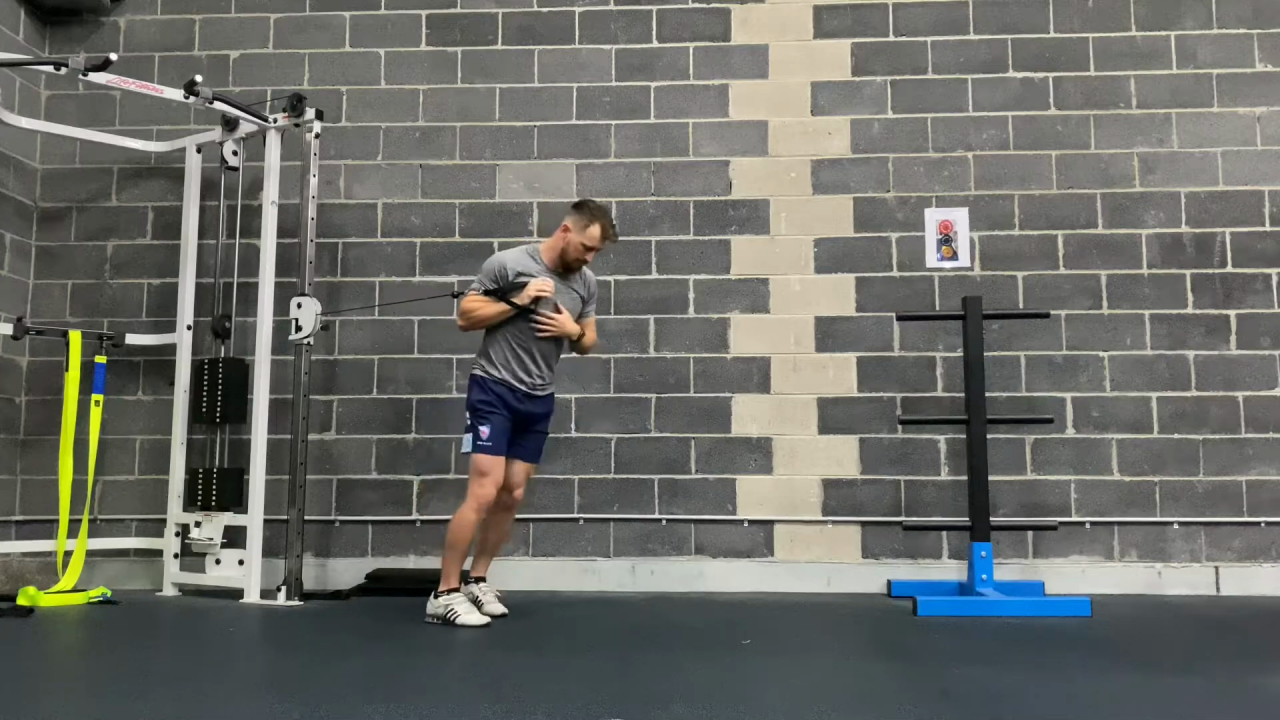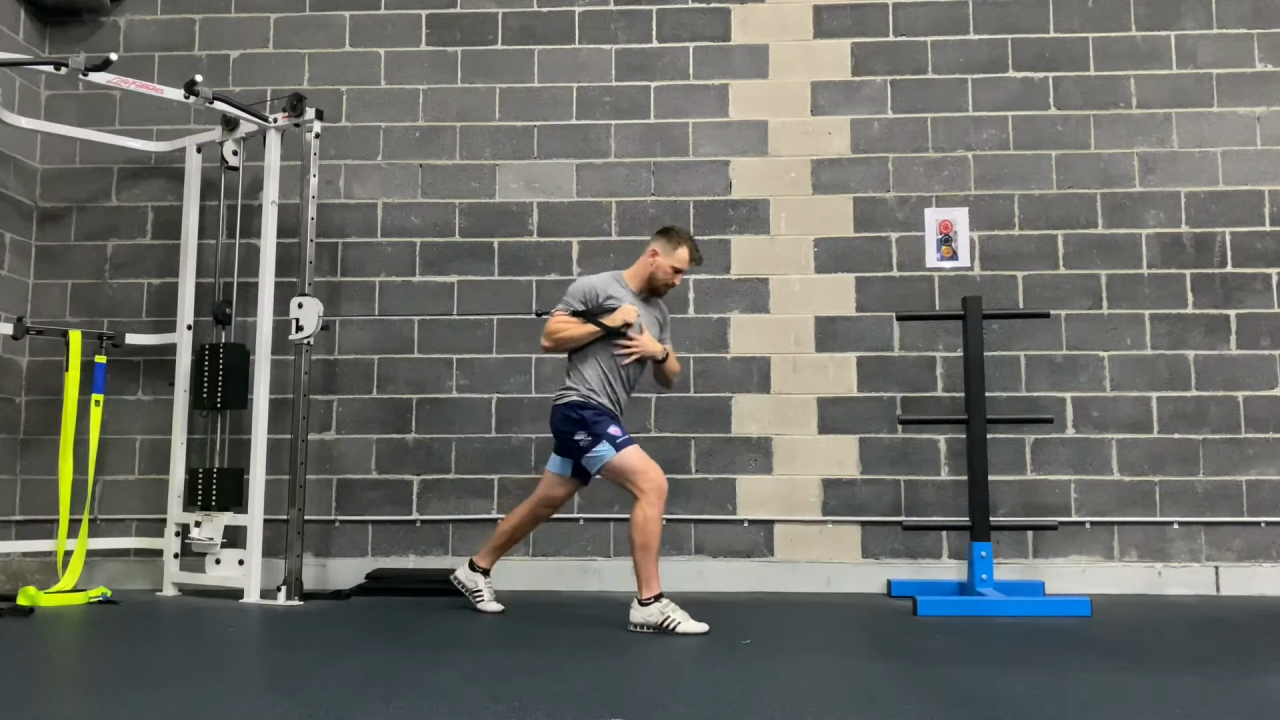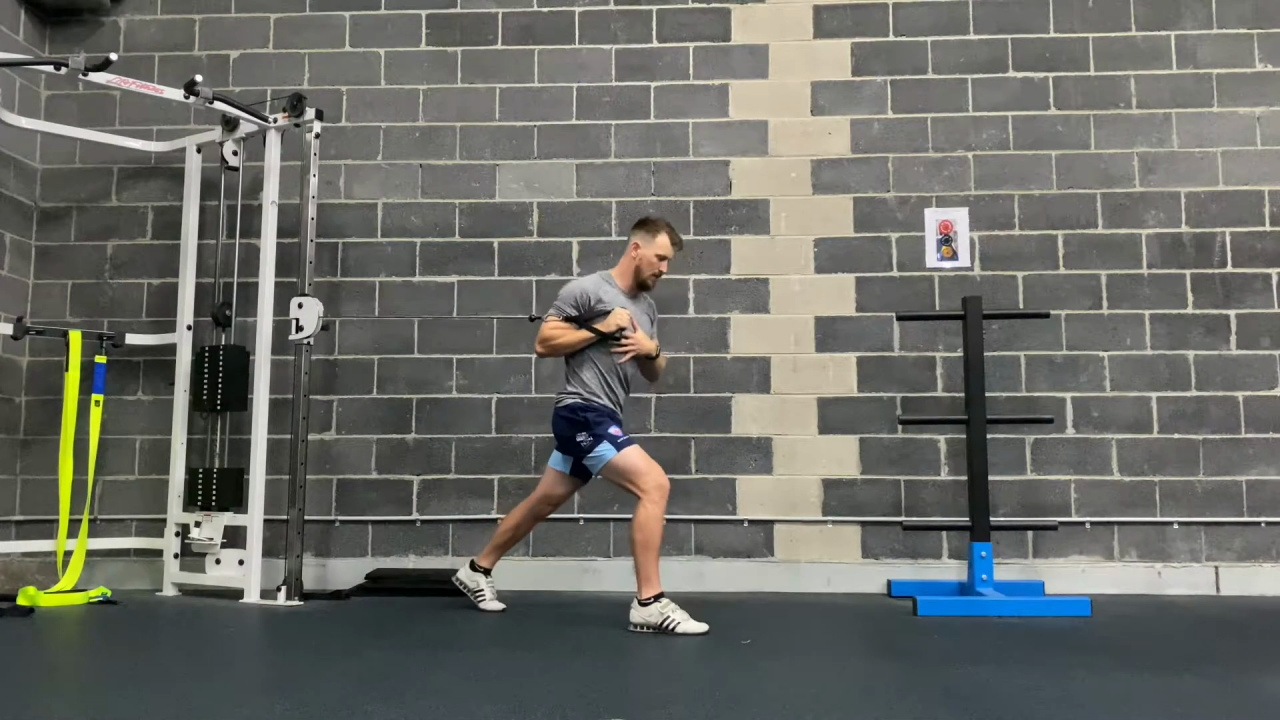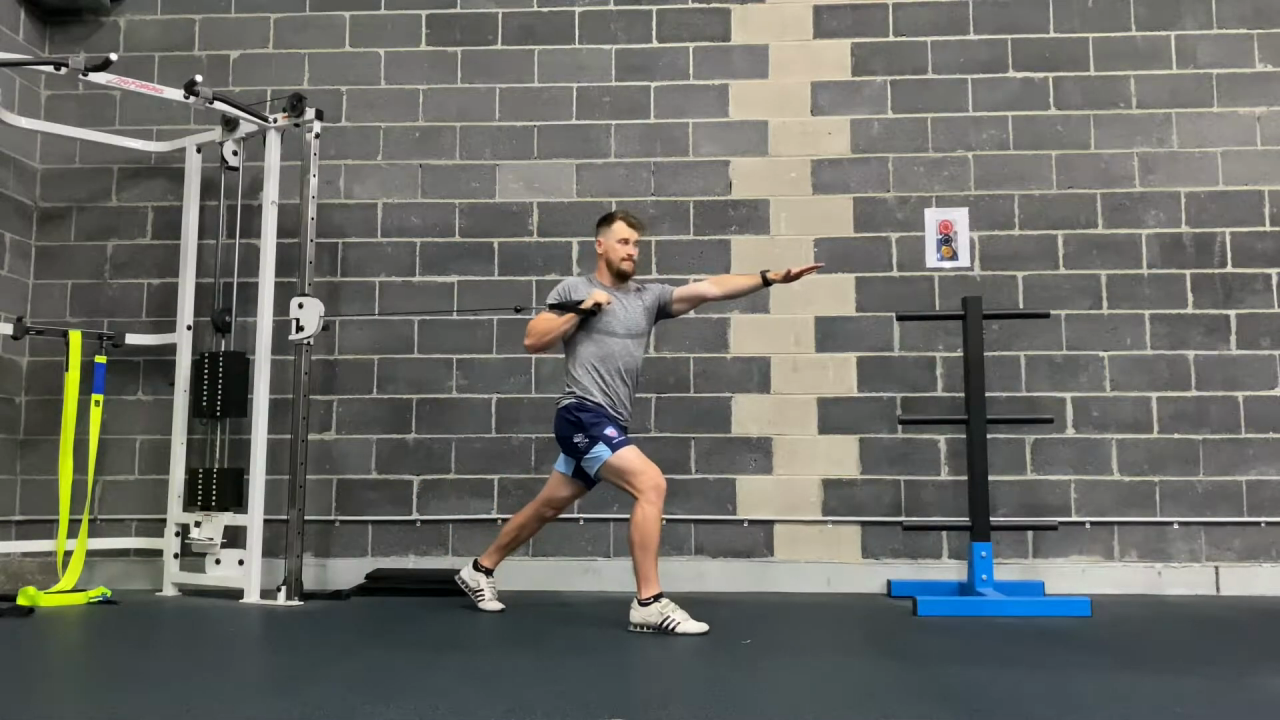
dt=1s
person 1, frame 1
left shoulder: (586, 282)
right shoulder: (506, 264)
left elbow: (588, 344)
right elbow: (465, 317)
left wrist: (574, 332)
right wrist: (518, 302)
left hip: (538, 399)
right hip: (493, 390)
left knee: (512, 495)
right knee: (484, 494)
left ankle: (477, 579)
right ankle: (445, 594)
person 1, frame 2
left shoulder: (658, 312)
right shoulder: (595, 287)
left elbow: (670, 378)
right elbow: (550, 338)
left wrist: (660, 352)
right wrist: (607, 324)
left hip: (599, 416)
right hip: (581, 410)
left knee: (544, 503)
right knee: (652, 485)
left ankle: (476, 570)
right ankle: (649, 603)
person 1, frame 3
left shoulder: (646, 306)
right shoulder: (586, 289)
left elbow: (654, 374)
right elbow: (544, 343)
left wrist: (651, 350)
right wrist: (601, 329)
left hip: (600, 419)
right hip: (583, 413)
left knee: (543, 501)
right knee: (655, 485)
left ankle: (477, 570)
right ankle: (649, 604)
person 1, frame 4
left shoulder: (649, 296)
right shoulder: (572, 289)
left elbow: (711, 289)
right elbow: (533, 340)
left wrist: (771, 277)
right wrist: (582, 309)
left hip: (608, 423)
right hip: (583, 415)
left knee: (548, 506)
right knee: (651, 484)
left ankle: (480, 570)
right ankle: (649, 603)
